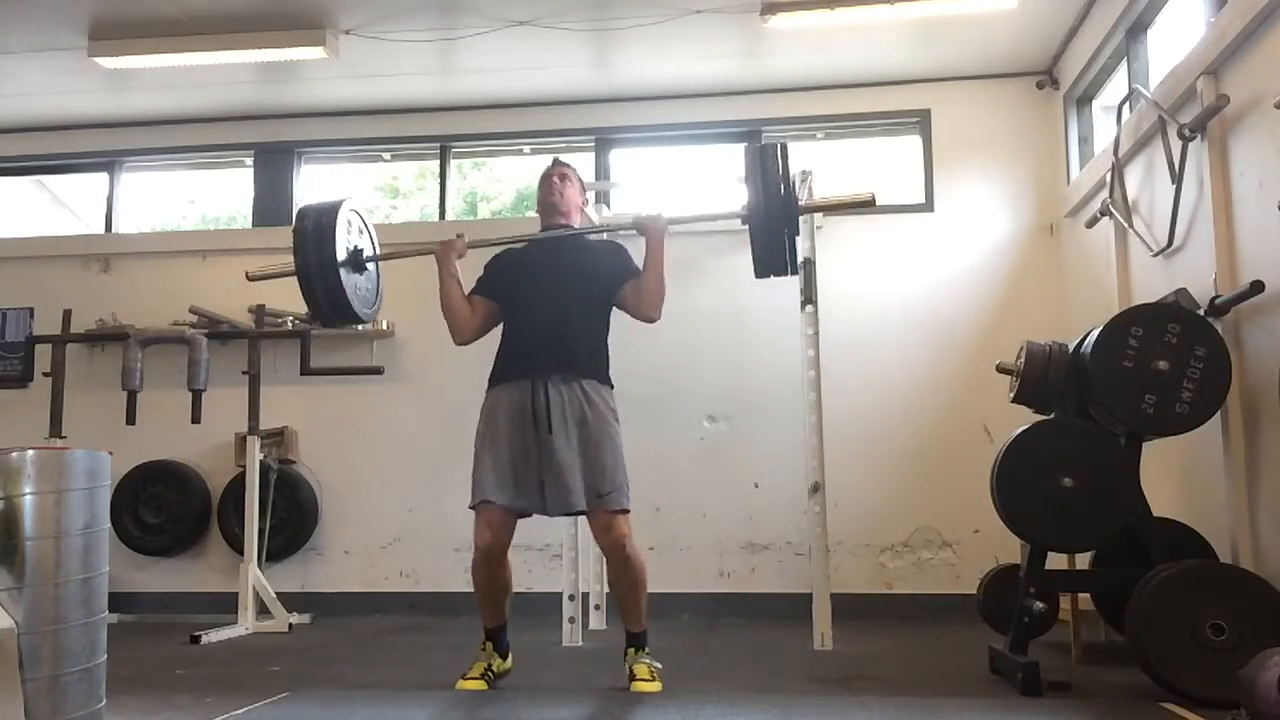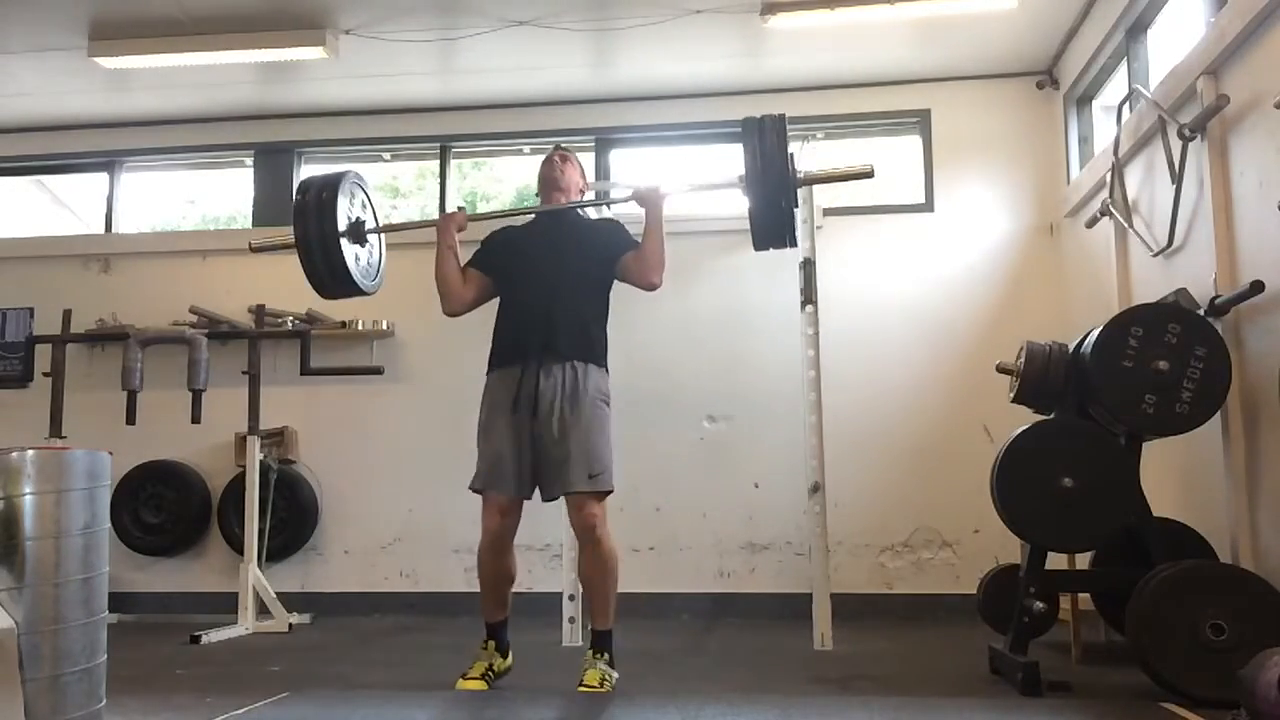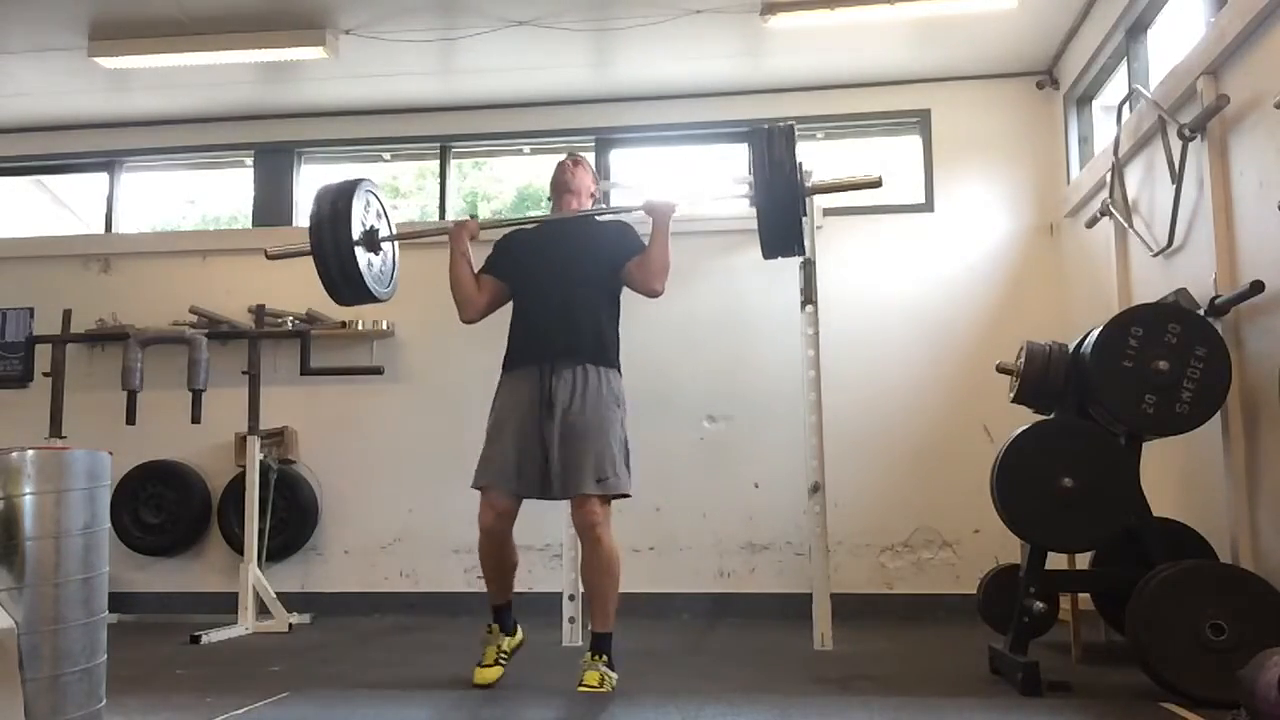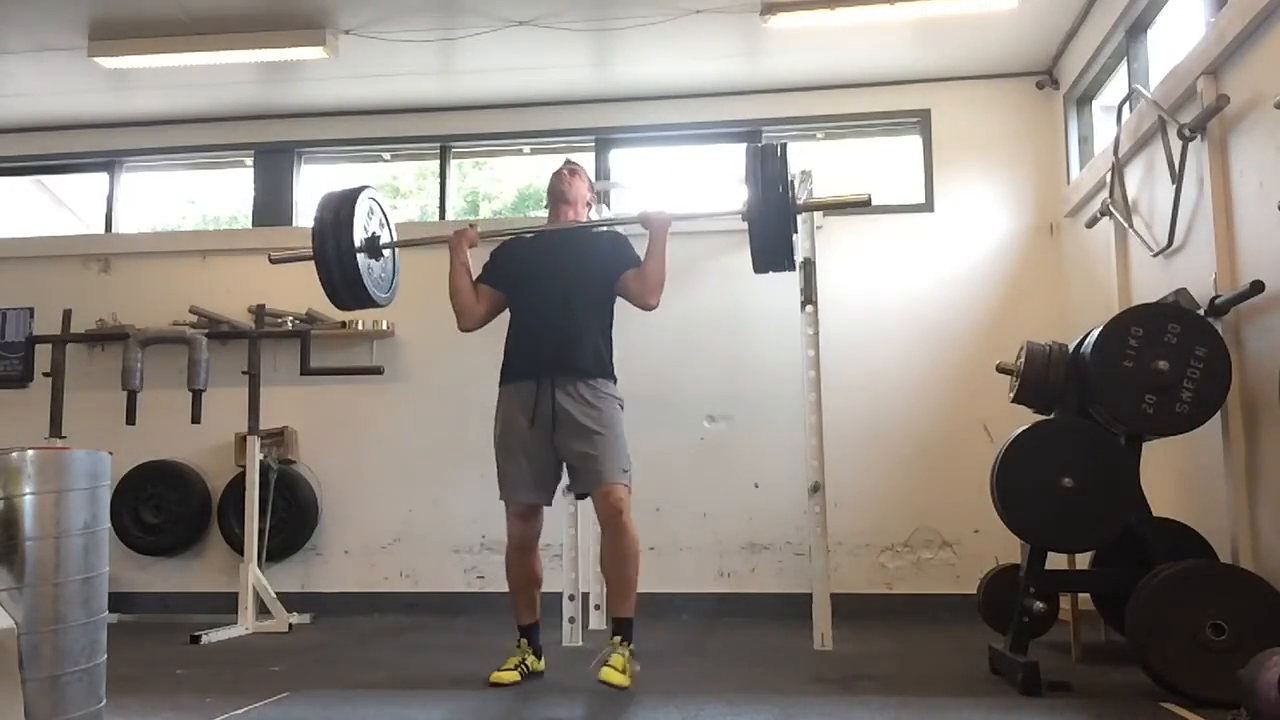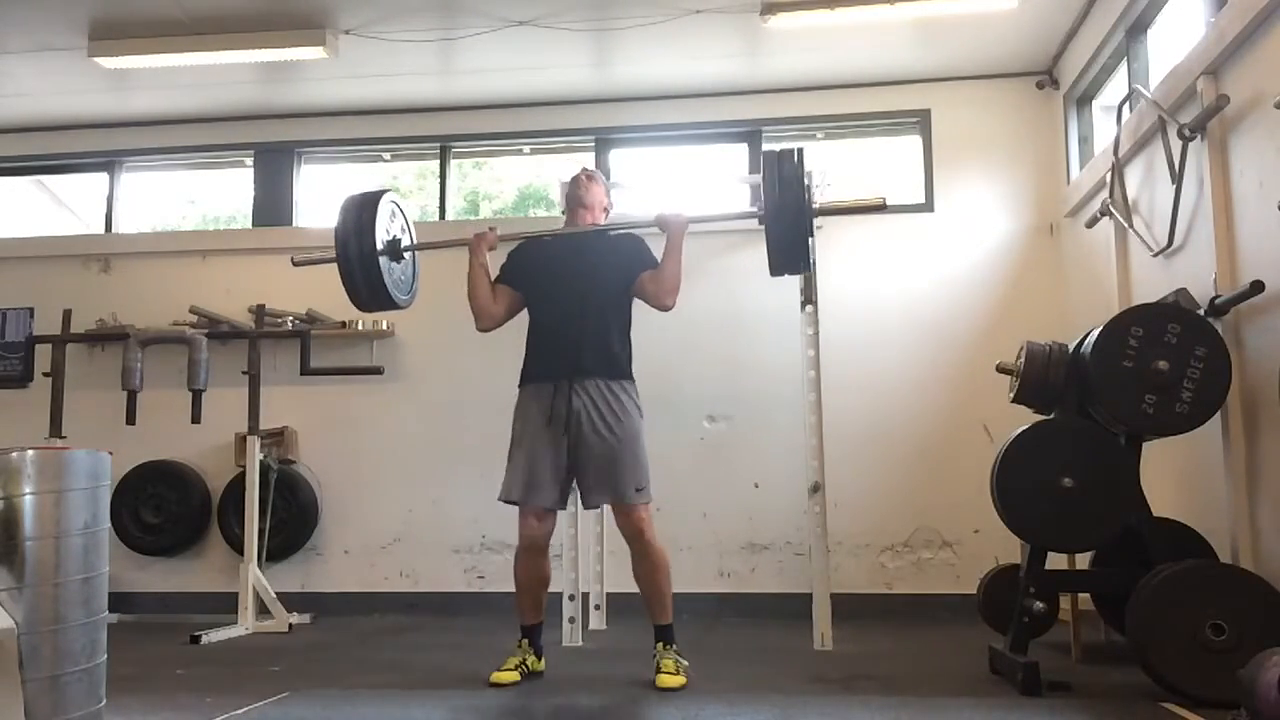
dt=0.3s
person 1, frame 1
left shoulder: (606, 255)
right shoulder: (506, 262)
left elbow: (649, 308)
right elbow: (464, 329)
left wrist: (655, 242)
right wrist: (447, 266)
left hip: (581, 394)
right hip: (510, 398)
left knee: (616, 536)
right knee: (489, 537)
left ankle: (639, 651)
right ankle: (495, 649)
person 1, frame 2
left shoulder: (603, 232)
right shoulder: (504, 240)
left elbow: (649, 275)
right elbow: (455, 300)
left wrist: (653, 213)
right wrist: (447, 237)
left hip: (575, 378)
right hip: (510, 381)
left knee: (588, 517)
right knee: (497, 521)
left ankle: (601, 654)
right ankle: (495, 647)
person 1, frame 3
left shoulder: (613, 234)
right shoulder: (516, 243)
left elbow: (652, 282)
right elbow: (471, 307)
left wrist: (661, 221)
right wrist: (460, 245)
left hip: (588, 380)
right hip: (521, 382)
left knee: (592, 519)
right knee: (493, 516)
left ankle: (601, 655)
right ankle: (503, 626)
person 1, frame 4
left shoulder: (608, 245)
right shoulder: (512, 252)
left elbow: (648, 296)
right elbow: (469, 316)
left wrist: (658, 234)
right wrist: (459, 254)
left hip: (588, 387)
right hip: (523, 393)
left knee: (615, 504)
right knee: (521, 527)
left ankle: (622, 639)
right ankle: (528, 647)
person 1, frame 5
left shoulder: (625, 246)
right shoulder: (530, 253)
left elbow: (664, 296)
right elbow: (487, 315)
left wrist: (675, 234)
right wrist: (478, 255)
left hip: (608, 391)
right hip: (542, 396)
left knee: (637, 524)
right knee: (533, 531)
left ankle: (667, 648)
right ankle: (530, 647)
